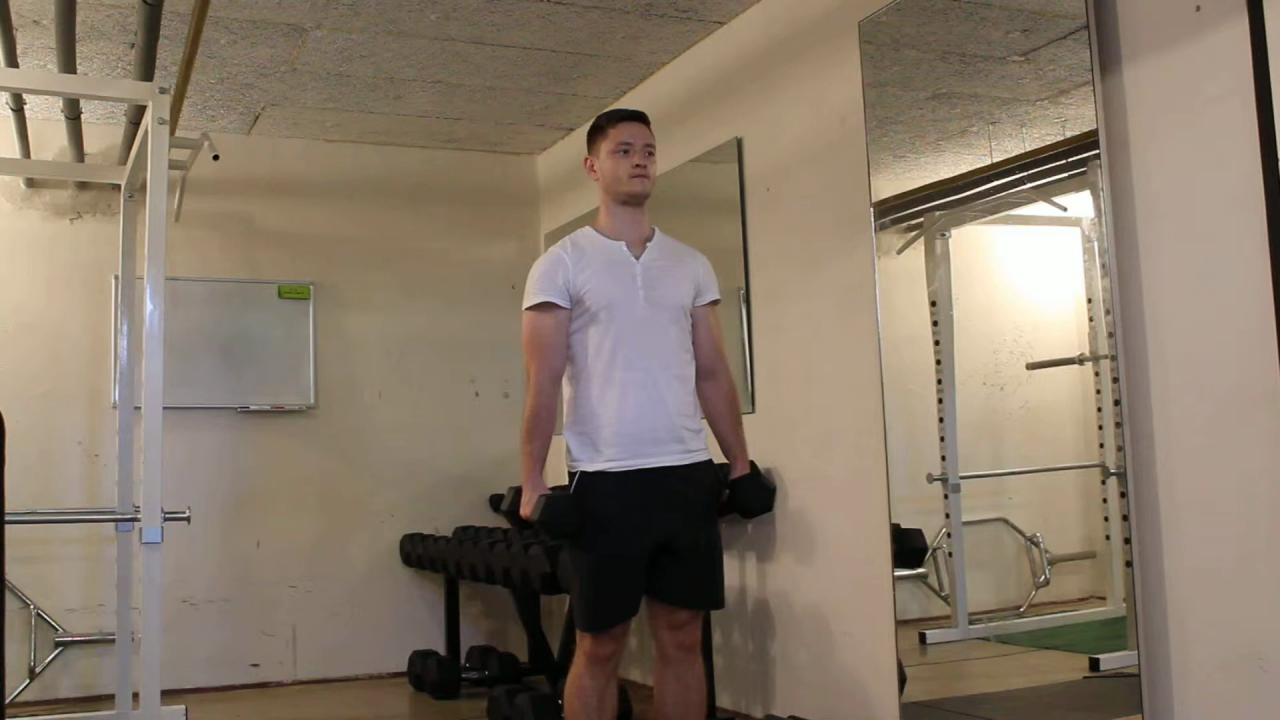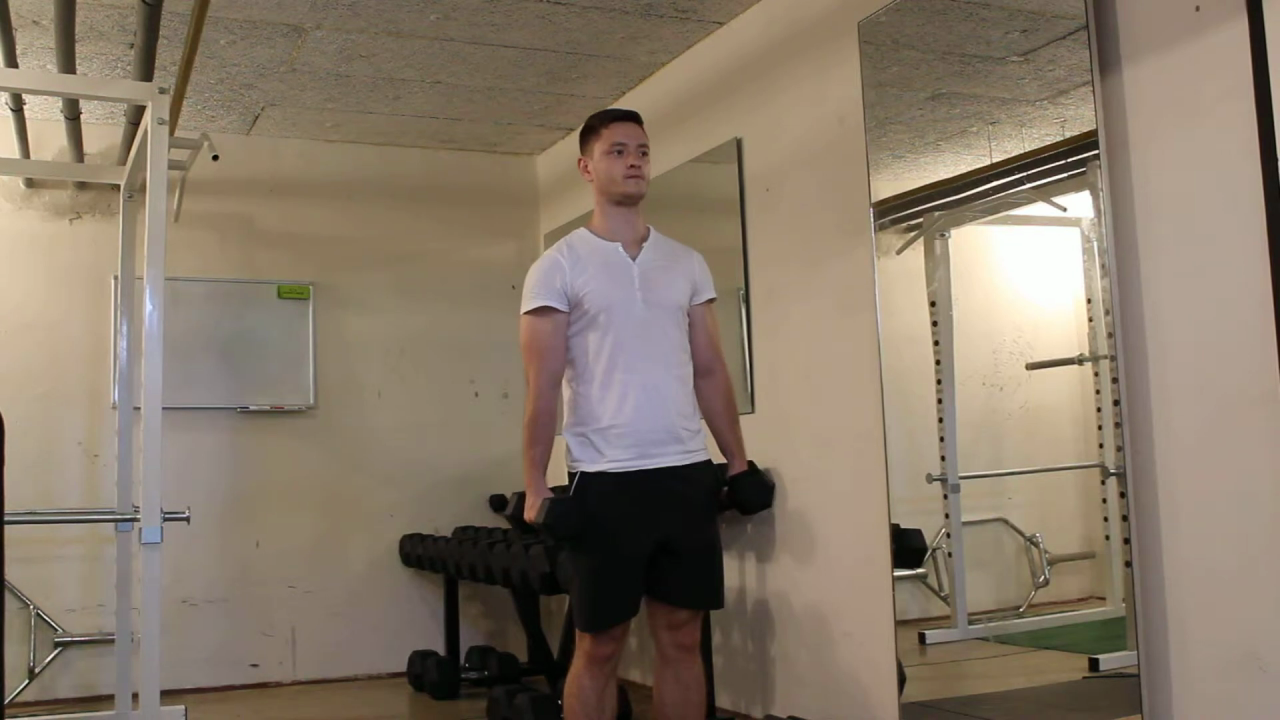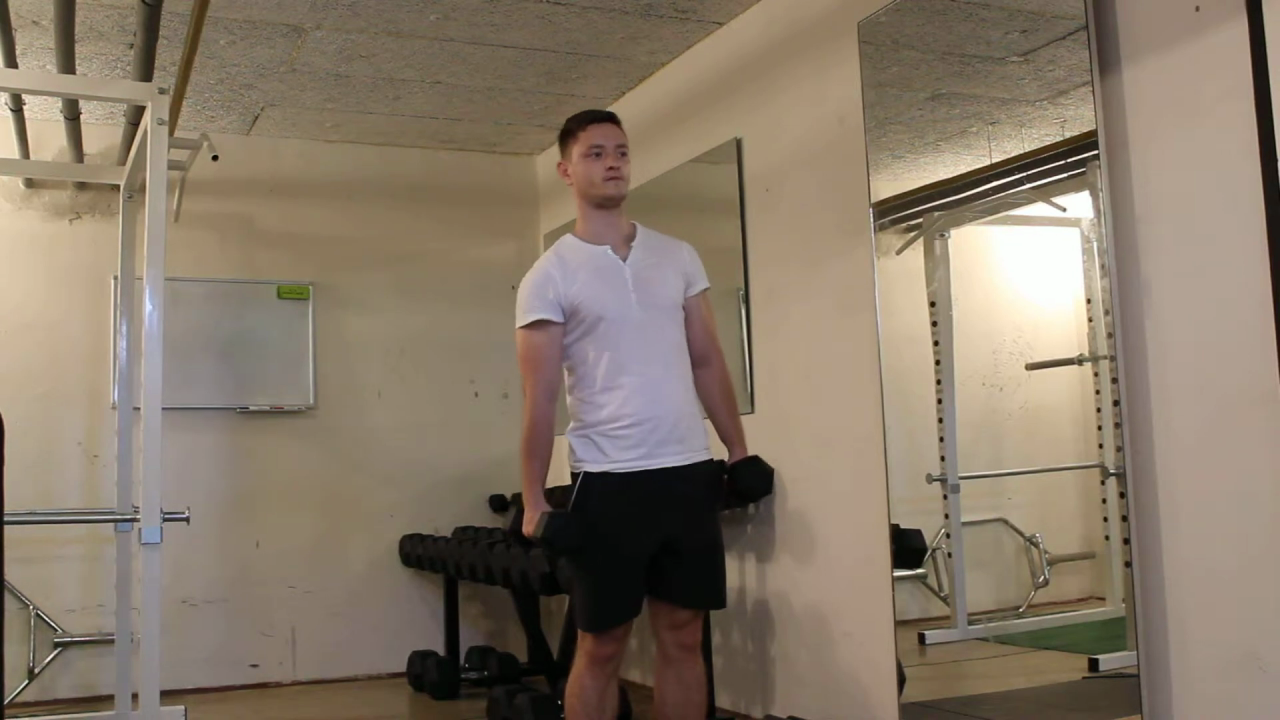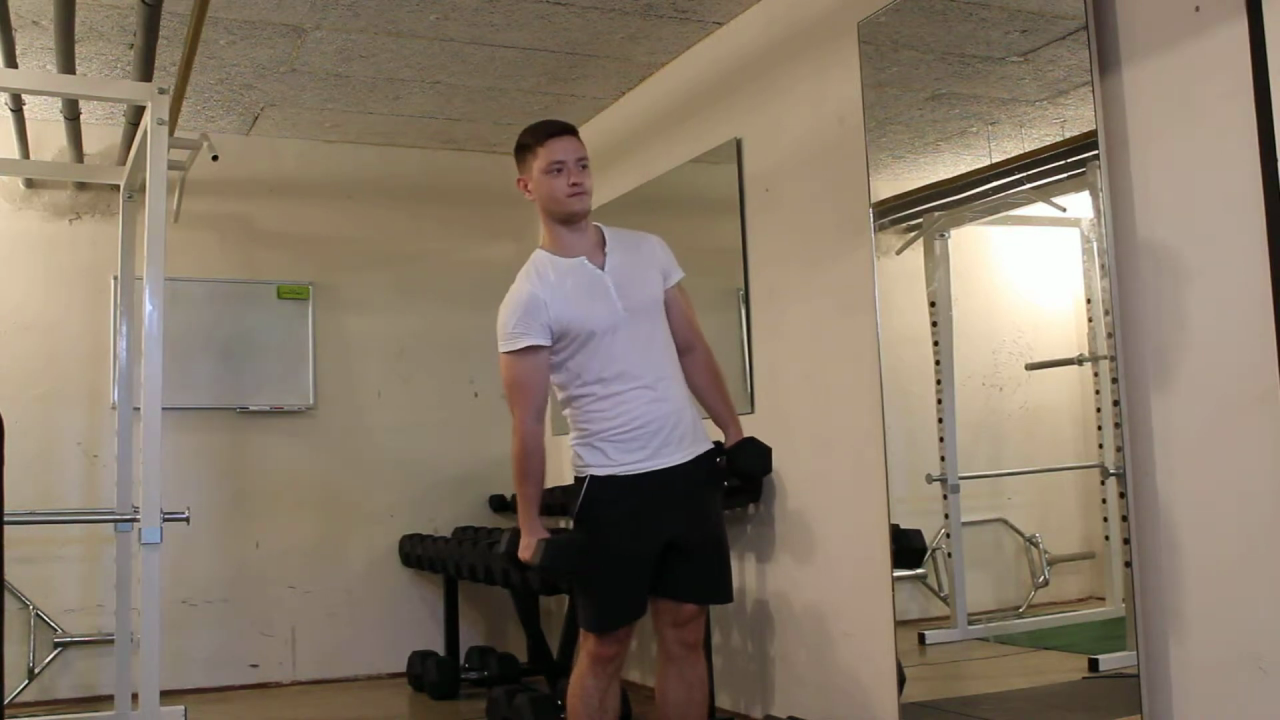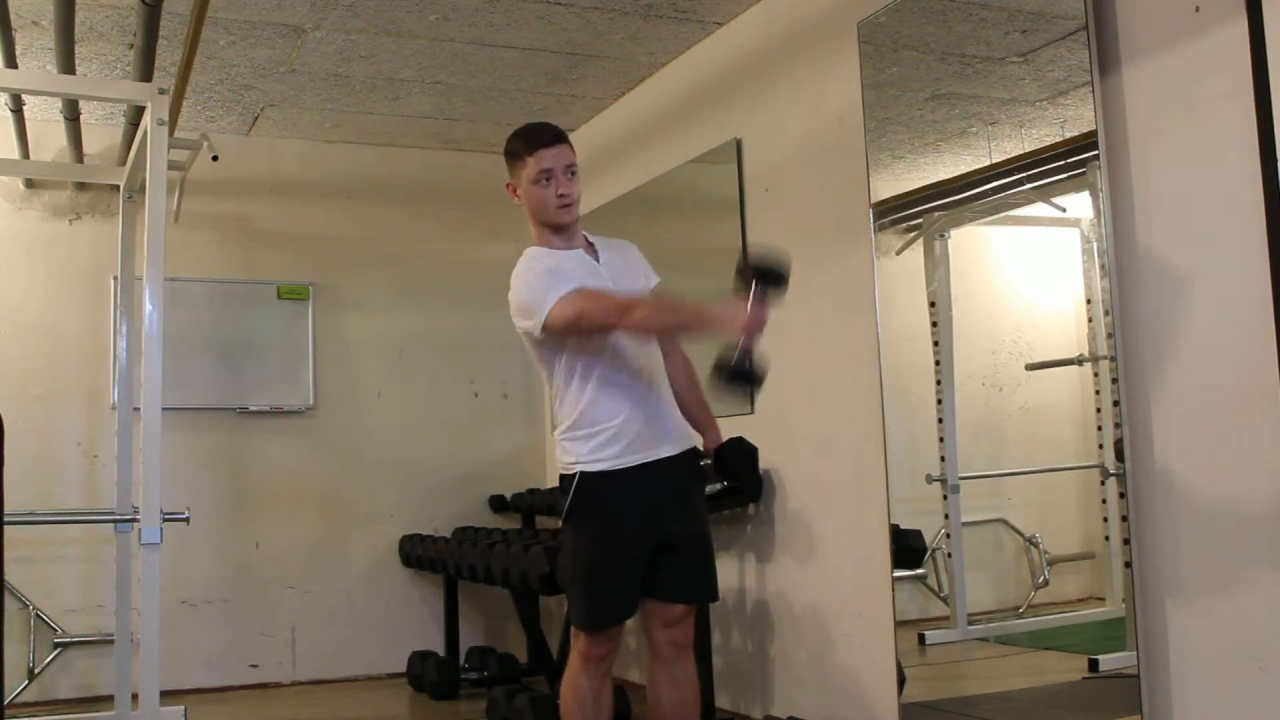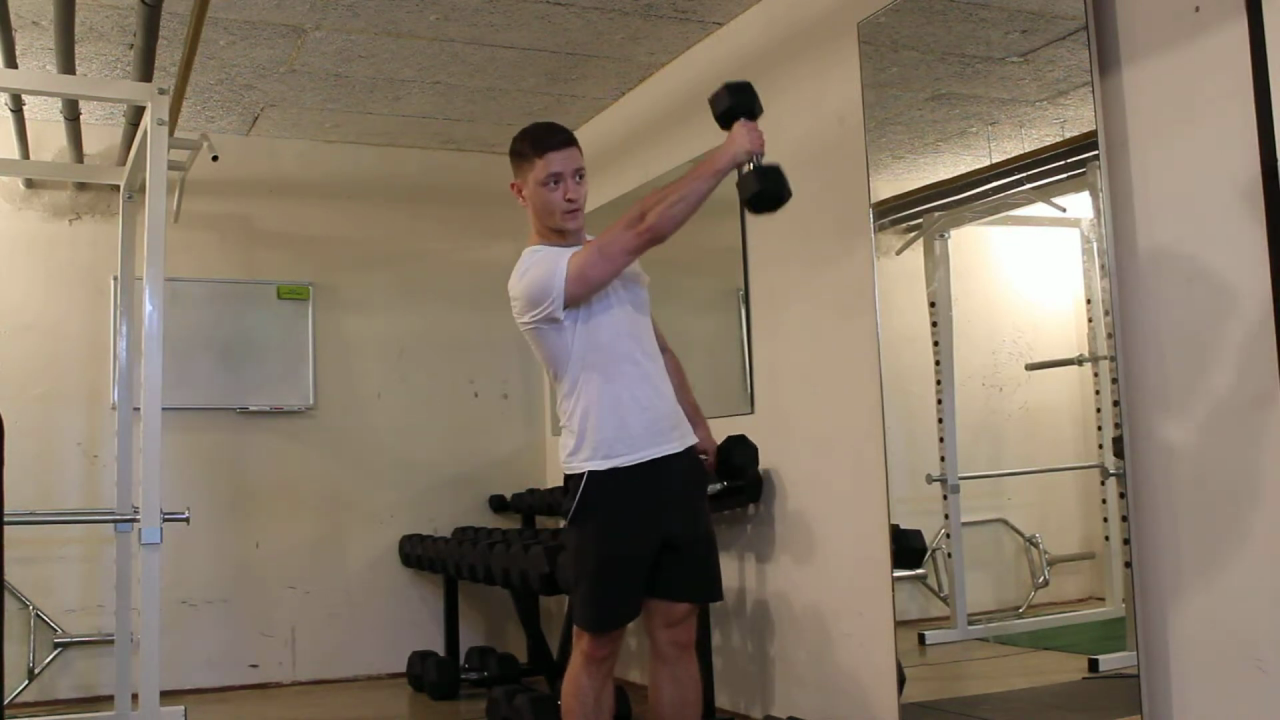
dt=0.5s
person 1, frame 1
left shoulder: (691, 264)
right shoulder: (562, 264)
left elbow: (713, 373)
right elbow: (543, 382)
left wrist: (741, 462)
right wrist: (532, 481)
left hip: (688, 474)
right hip: (606, 479)
left knee: (682, 637)
right knee: (600, 645)
person 1, frame 2
left shoulder: (686, 263)
right shoulder: (559, 266)
left elbow: (710, 371)
right elbow: (543, 386)
left wrist: (739, 461)
right wrist: (534, 486)
left hip: (687, 473)
right hip: (607, 480)
left knee: (682, 637)
right knee: (599, 645)
person 1, frame 3
left shoulder: (677, 255)
right shoulder: (550, 277)
left elbow: (707, 362)
right elbow: (540, 398)
left wrist: (739, 447)
right wrist: (533, 500)
left hip: (690, 473)
right hip: (610, 481)
left knee: (683, 635)
right knee: (602, 645)
person 1, frame 4
left shoulder: (648, 251)
right shoulder: (530, 296)
left elbow: (691, 349)
right elbow: (528, 423)
left wrist: (734, 431)
right wrist: (530, 523)
left hip: (690, 468)
right hip: (614, 485)
left knee: (685, 633)
right knee: (604, 647)
person 1, frame 5
left shoulder: (620, 255)
right shoulder: (534, 282)
left elbow: (668, 352)
right elbow: (629, 314)
left wrist: (710, 430)
right wrist: (718, 317)
left hip: (672, 464)
right hip: (604, 479)
left knee: (674, 632)
right knee: (595, 645)
person 1, frame 6
left shoulder: (613, 258)
right shoulder: (536, 277)
right elbow: (645, 227)
left wrist: (701, 431)
right wrist: (727, 156)
left hip: (674, 463)
right hip: (608, 479)
left knee: (677, 631)
right knee: (598, 645)
